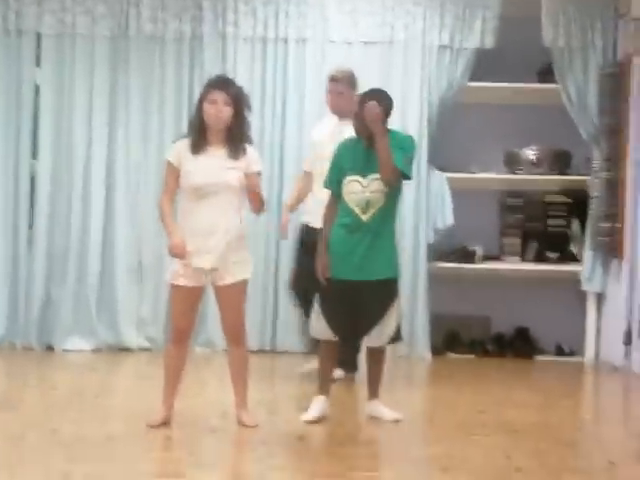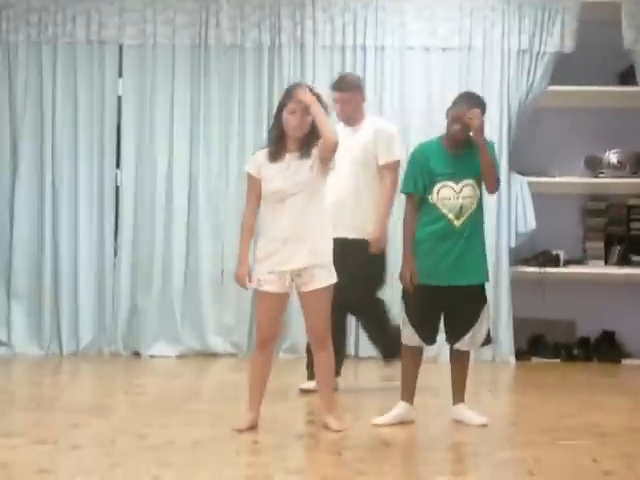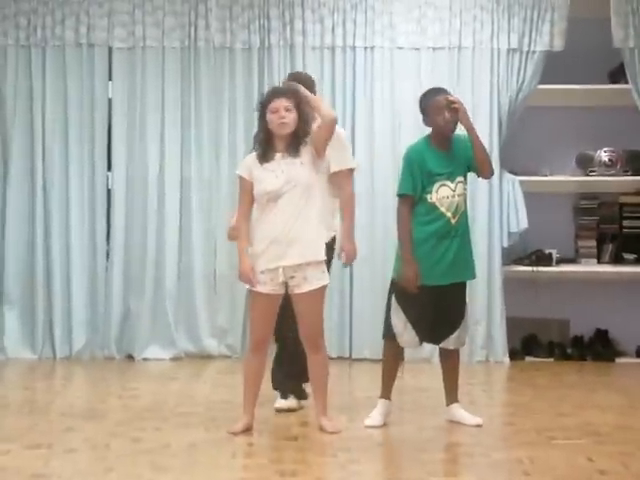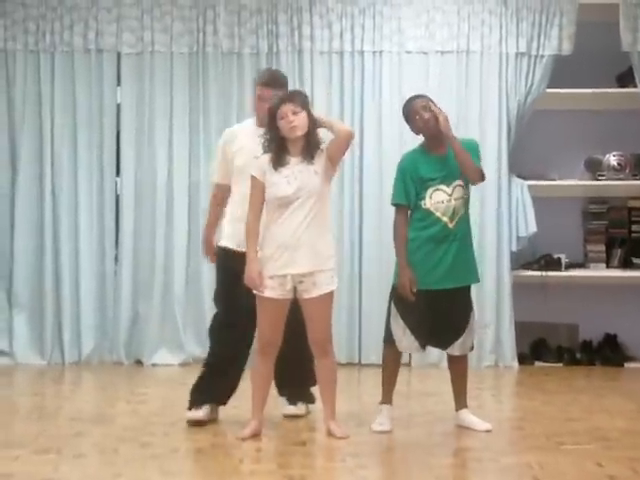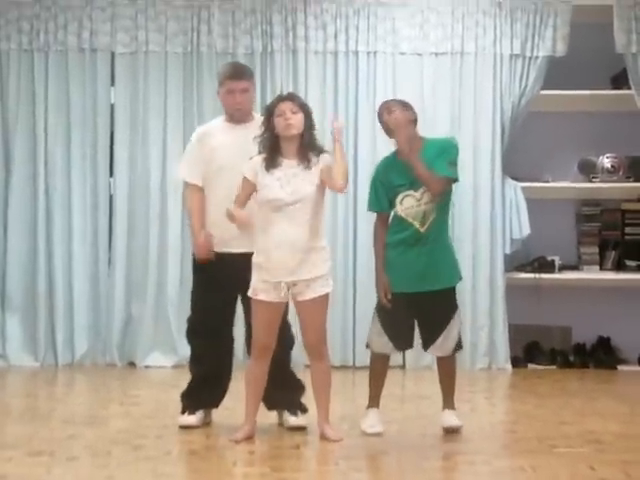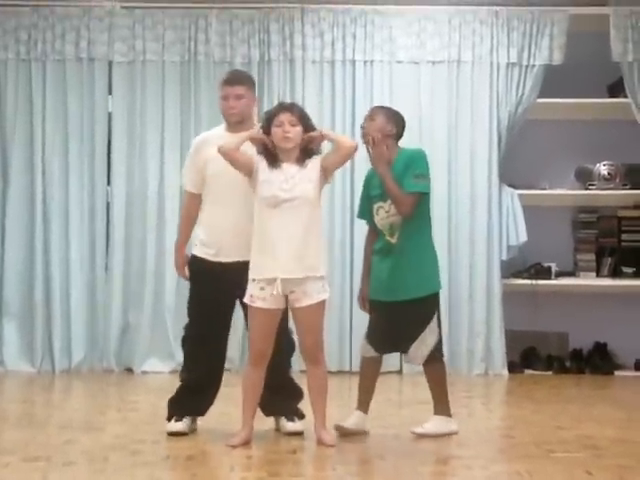
dt=0.5s
person 1, frame 1
left shoulder: (245, 153)
right shoulder: (182, 150)
left elbow: (257, 205)
right elbow: (166, 198)
left wrist: (254, 192)
right wrist: (173, 233)
left hip: (231, 254)
right hip: (190, 252)
left knee: (236, 334)
right knee: (179, 333)
left ankle: (241, 406)
right ankle: (167, 407)
person 1, frame 2
left shoulder: (318, 155)
right shoulder: (262, 160)
left elbow: (332, 140)
right elbow: (251, 212)
left wrist: (313, 101)
right wrist: (242, 257)
left hip: (314, 257)
right hip: (272, 259)
left knee: (321, 338)
right knee: (264, 338)
left ankle: (328, 411)
right ankle: (253, 412)
person 1, frame 3
left shoulder: (310, 153)
right shoulder: (252, 163)
left elbow: (330, 119)
right elbow: (243, 214)
left wrist: (306, 94)
right wrist: (243, 256)
left hip: (306, 258)
right hip: (265, 260)
left knee: (313, 340)
right knee: (258, 341)
left ankle: (322, 413)
right ankle: (248, 414)
person 1, frame 4
left shoulder: (323, 159)
right shoulder: (265, 164)
left elbow: (346, 133)
right elbow: (253, 216)
left wrist: (321, 120)
right wrist: (251, 260)
left hip: (316, 263)
right hip: (275, 263)
left knee: (322, 344)
right knee: (266, 345)
left ankle: (330, 418)
right ankle: (256, 419)
person 1, frame 5
left shoulder: (319, 163)
right shoulder: (260, 165)
left elbow: (340, 186)
right elbow: (235, 205)
left wrist: (337, 142)
right wrist: (239, 214)
left hip: (311, 267)
right hip: (268, 267)
left knee: (316, 347)
right knee: (261, 348)
left ankle: (324, 421)
right ankle: (249, 422)
person 1, frame 6
left shoulder: (316, 168)
right shoulder: (259, 167)
left elbow: (350, 147)
right elbow: (225, 150)
left wrist: (324, 134)
right wrist: (251, 135)
left hip: (307, 272)
right hip: (265, 272)
left knee: (313, 352)
right knee: (258, 354)
left ankle: (321, 426)
right ankle: (246, 427)
person 2, frame 1
right shoulder: (322, 128)
right elbow: (308, 174)
right wrist: (289, 208)
right hip: (314, 224)
right knee: (302, 286)
left ankle: (346, 361)
person 2, frame 2
left shoulder: (382, 131)
right shoulder: (333, 134)
left elbow: (390, 180)
left wrist: (380, 226)
left hip: (364, 237)
right hip: (330, 235)
left knee: (362, 302)
right knee: (327, 307)
left ankle: (396, 351)
person 2, frame 3
left shoulder: (330, 135)
left elbow: (343, 186)
left wrist: (348, 233)
right wrist: (240, 220)
left knee: (299, 309)
right knee: (280, 308)
left ankle: (289, 386)
right ankle: (290, 378)
person 2, frame 4
right shoulder: (233, 135)
right elbow: (221, 189)
right wrist: (209, 234)
right hip: (237, 247)
left knee: (292, 327)
right knee: (229, 324)
left ankle: (297, 394)
right ankle: (208, 399)
person 2, frame 5
right shoulder: (204, 136)
right elbow: (193, 189)
right wrist: (198, 233)
right hip: (215, 251)
left knee: (272, 331)
right knee: (208, 330)
left ankle: (286, 403)
right ankle: (199, 403)
person 2, frame 6
right shoulder: (204, 143)
right elbow: (192, 199)
right wrist: (180, 247)
right hip: (209, 259)
left knee: (273, 338)
right knee: (202, 338)
left ankle: (284, 409)
right ankle: (186, 409)
person 3, frame 1
left shoulder: (402, 143)
right shoulder: (345, 149)
left elbow: (390, 178)
right elbow: (333, 202)
left wrist: (378, 131)
right wrist: (322, 249)
left hip: (379, 260)
right hip: (341, 256)
left knee: (377, 334)
right knee: (329, 330)
left ankle: (373, 400)
right ankle: (321, 398)
person 3, frame 2
left shoulder: (483, 149)
right shoulder: (424, 153)
left elbow: (492, 186)
right elbow: (411, 207)
left wrist: (478, 137)
right wrist: (407, 257)
left hip: (467, 264)
right hip: (427, 263)
left knee: (464, 337)
right knee: (414, 335)
left ankle: (459, 404)
right ankle: (406, 404)
person 3, frame 3
left shoulder: (463, 145)
right shoulder: (417, 153)
left elbow: (487, 172)
right elbow: (404, 208)
left wrist: (469, 125)
right wrist: (407, 260)
left hip: (454, 262)
right hip: (420, 262)
left knee: (452, 336)
right knee: (397, 334)
left ankle: (452, 404)
right ankle: (384, 402)
person 3, frame 4
left shoulder: (466, 147)
right shoulder: (410, 162)
left elbow: (476, 177)
right elbow: (401, 217)
left wrist: (450, 134)
right wrist: (402, 266)
left hip: (456, 266)
right hip: (418, 267)
left knee: (458, 340)
right knee: (396, 338)
left ankle: (461, 409)
right ankle: (385, 406)
person 3, frame 5
left shoulder: (444, 147)
right shoulder: (385, 167)
left elbow: (437, 189)
right elbow: (381, 222)
left wrist: (408, 150)
right wrist: (380, 271)
left hip: (437, 268)
right hip: (397, 270)
left knee: (445, 343)
right knee: (382, 342)
left ankle: (449, 409)
right ankle: (372, 409)
person 3, frame 6
left shoulder: (415, 159)
right shoulder: (371, 177)
left elbow: (405, 207)
right elbow: (373, 231)
left wrist: (382, 167)
right wrist: (365, 279)
left hip: (417, 277)
right hip: (383, 279)
left knee: (428, 349)
right knee: (371, 346)
left ankle: (444, 415)
right ankle: (360, 414)
